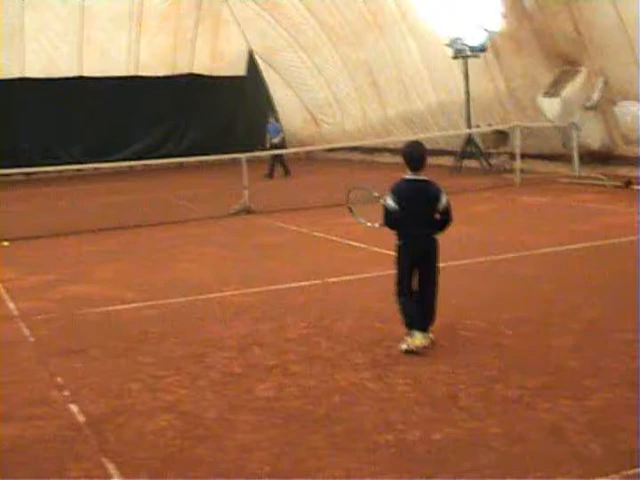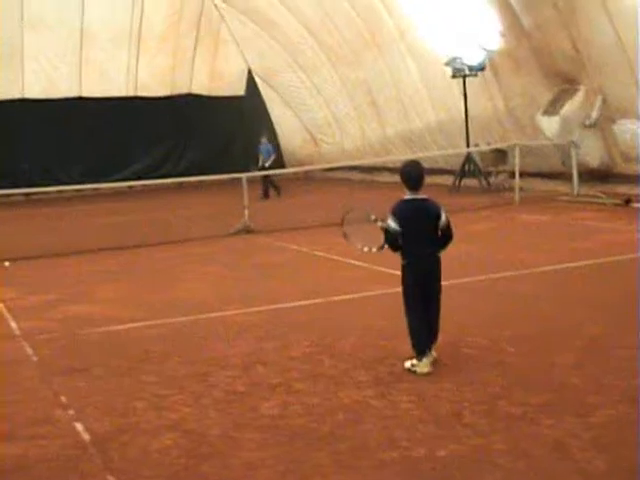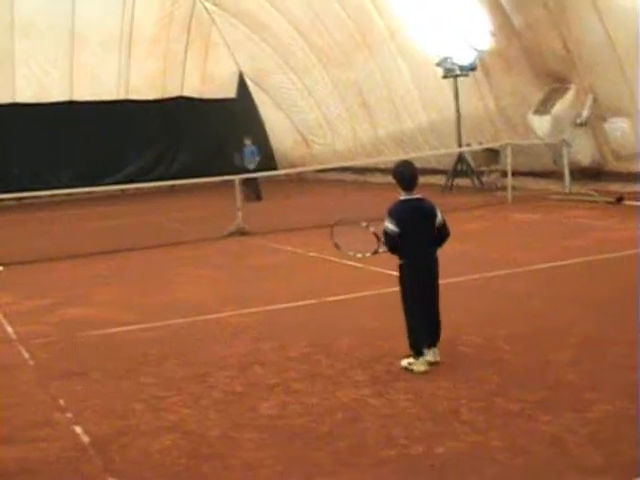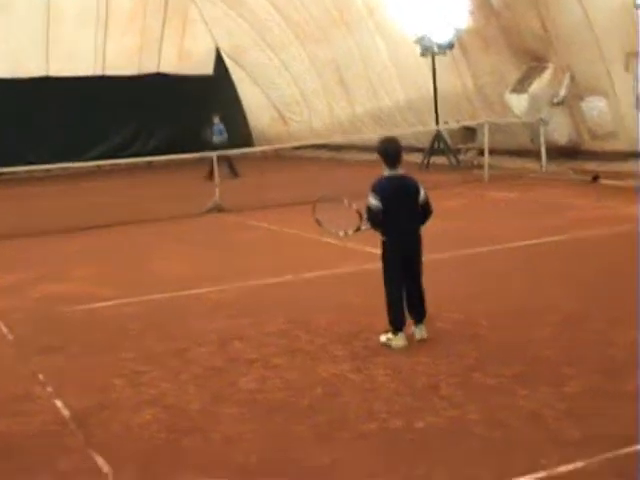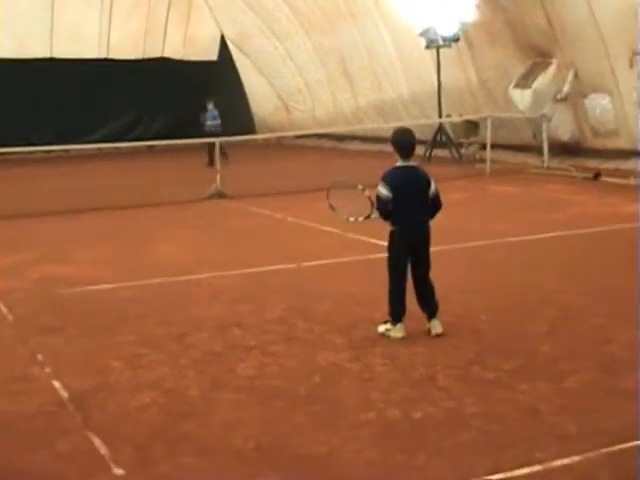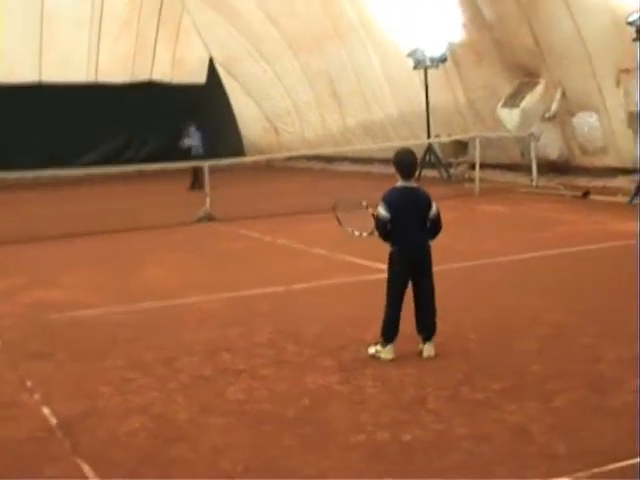
dt=0.2s
person 1, frame 1
left shoulder: (398, 189)
right shoulder: (434, 190)
left elbow: (390, 219)
right elbow: (446, 218)
left hip: (407, 245)
right hip: (428, 245)
left knee: (404, 290)
right knee: (428, 288)
left ankle: (415, 332)
right ankle: (425, 331)
person 1, frame 2
left shoulder: (398, 210)
right shoulder: (434, 207)
left elbow: (392, 241)
right elbow: (447, 235)
left hip: (412, 266)
right hip: (432, 263)
left knee: (415, 311)
right knee: (432, 307)
left ankle: (422, 359)
right ankle: (428, 350)
person 1, frame 3
left shoulder: (395, 211)
right shoulder: (429, 206)
left elbow: (391, 243)
right elbow: (443, 233)
left wrist: (402, 251)
left hip: (410, 266)
right hip: (430, 263)
left knee: (413, 310)
right knee: (431, 306)
left ankle: (419, 358)
right ankle: (432, 349)
person 1, frame 4
left shoulder: (379, 187)
right shoulder: (413, 183)
left elbow: (374, 219)
right elbow: (426, 211)
left wrist: (385, 229)
left hip: (393, 243)
right hip: (413, 240)
left knee: (394, 287)
right knee: (414, 283)
left ankle: (398, 333)
right ankle: (419, 325)
person 1, frame 5
left shoulder: (389, 177)
right shoulder: (424, 176)
left elbow: (383, 208)
right elbow: (436, 204)
left wrist: (393, 219)
left hip: (400, 234)
right hip: (421, 233)
left knee: (397, 278)
right knee: (422, 276)
left ankle: (396, 324)
right ankle: (433, 320)
person 1, frame 6
left shoulder: (390, 197)
right shoulder: (425, 197)
left elbow: (382, 228)
right elbow: (436, 225)
left wrist: (393, 239)
left hip: (400, 254)
right hip: (422, 254)
left knee: (394, 299)
right knee: (424, 298)
left ankle: (387, 345)
right ankle: (427, 343)
